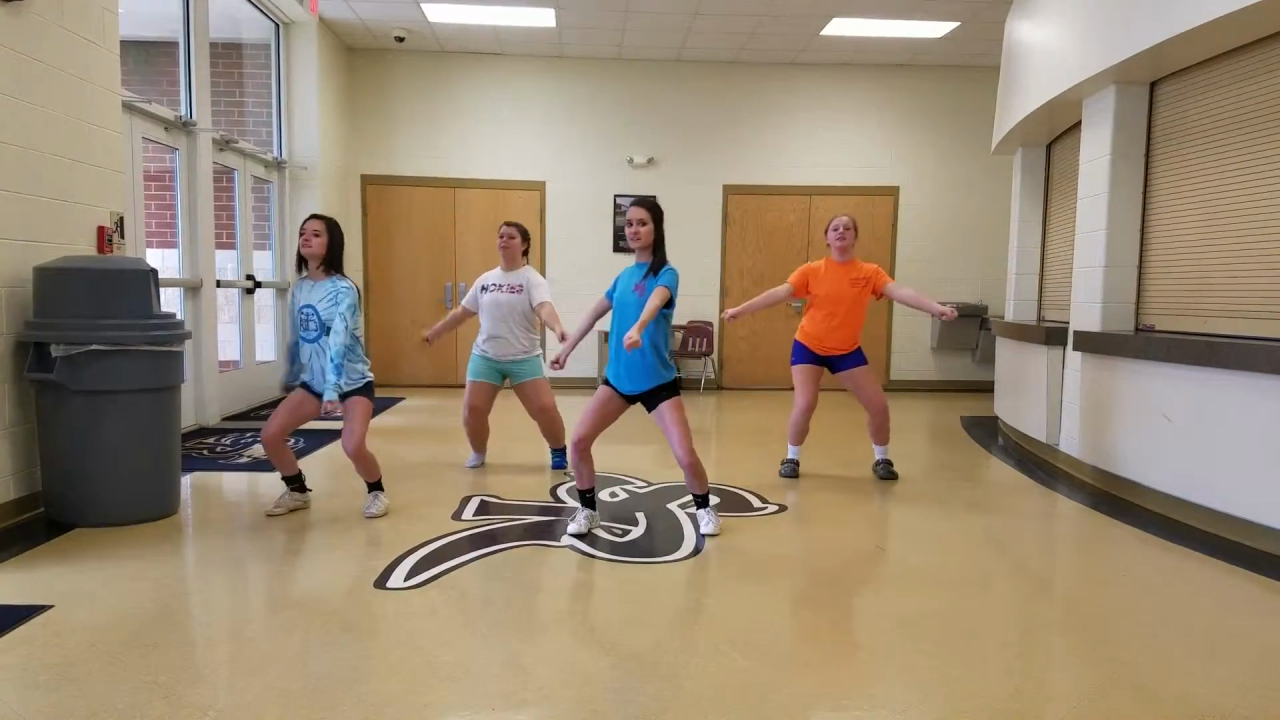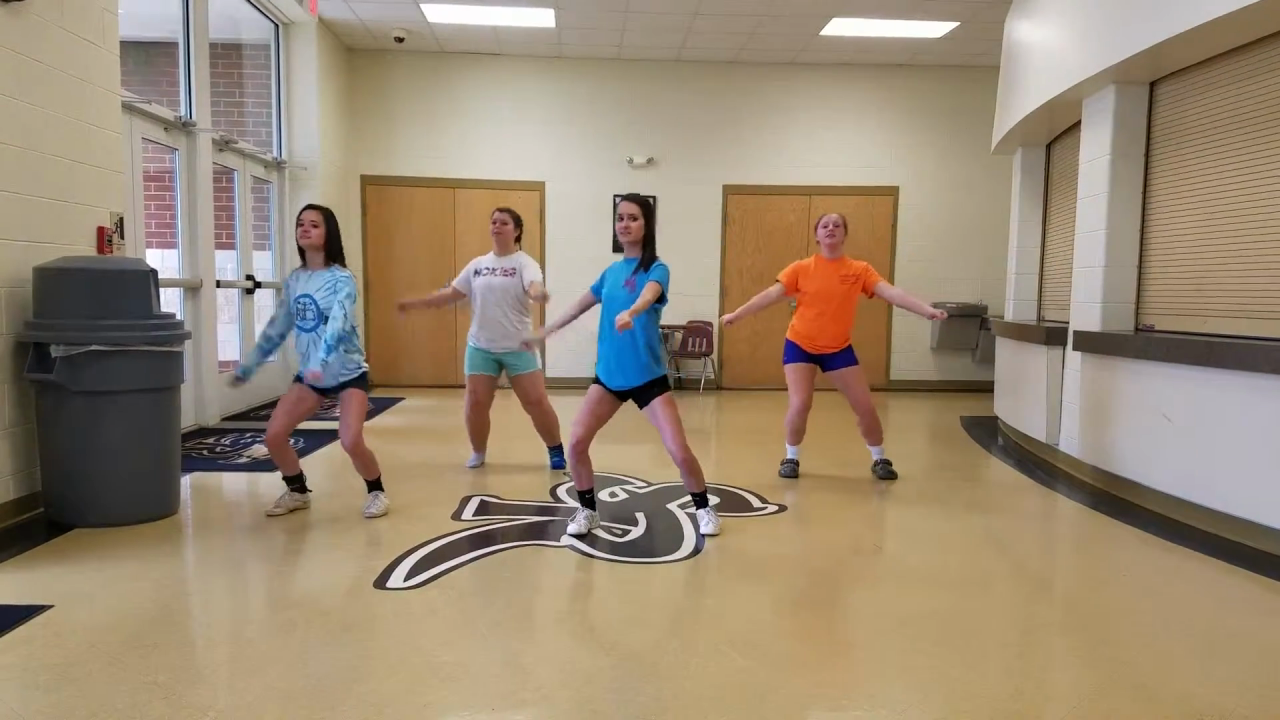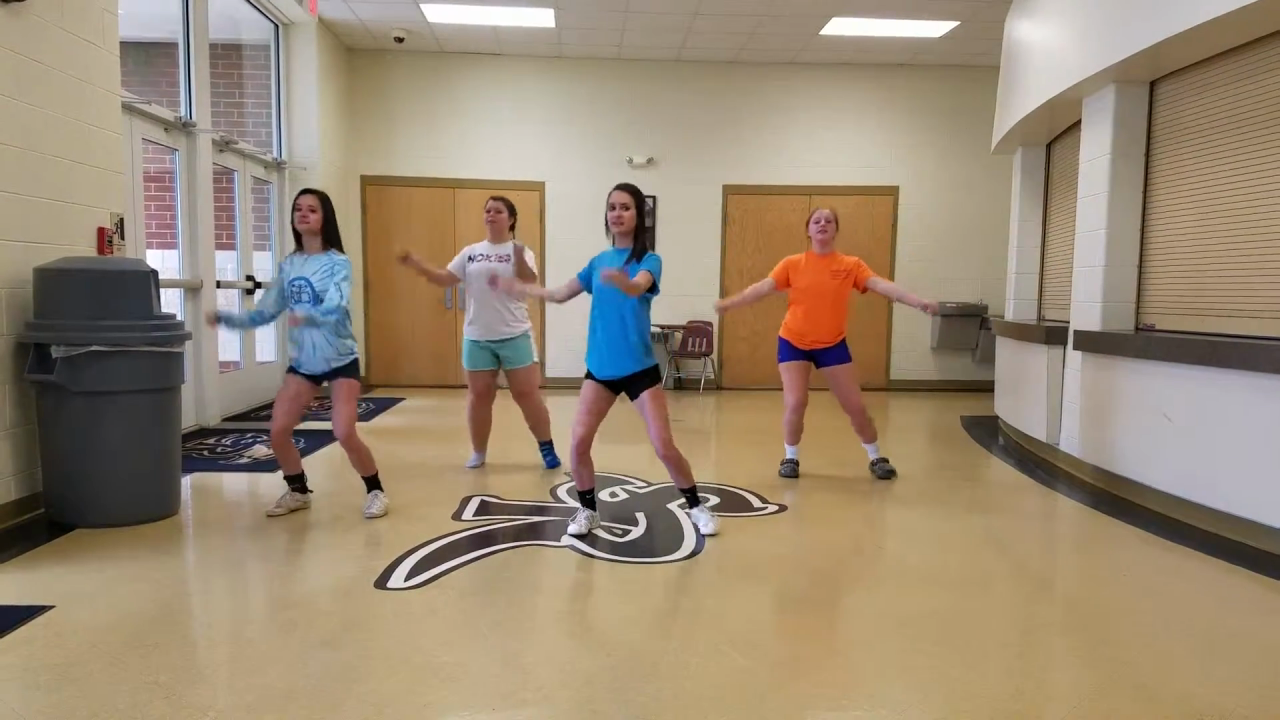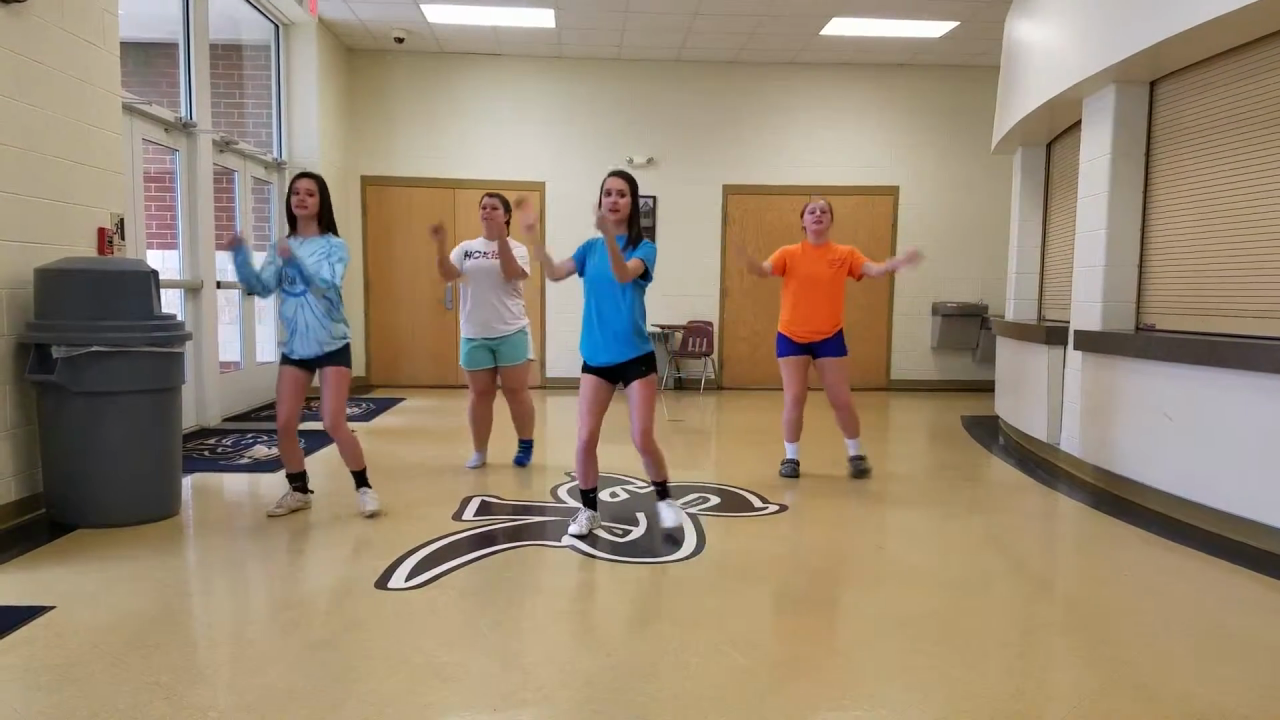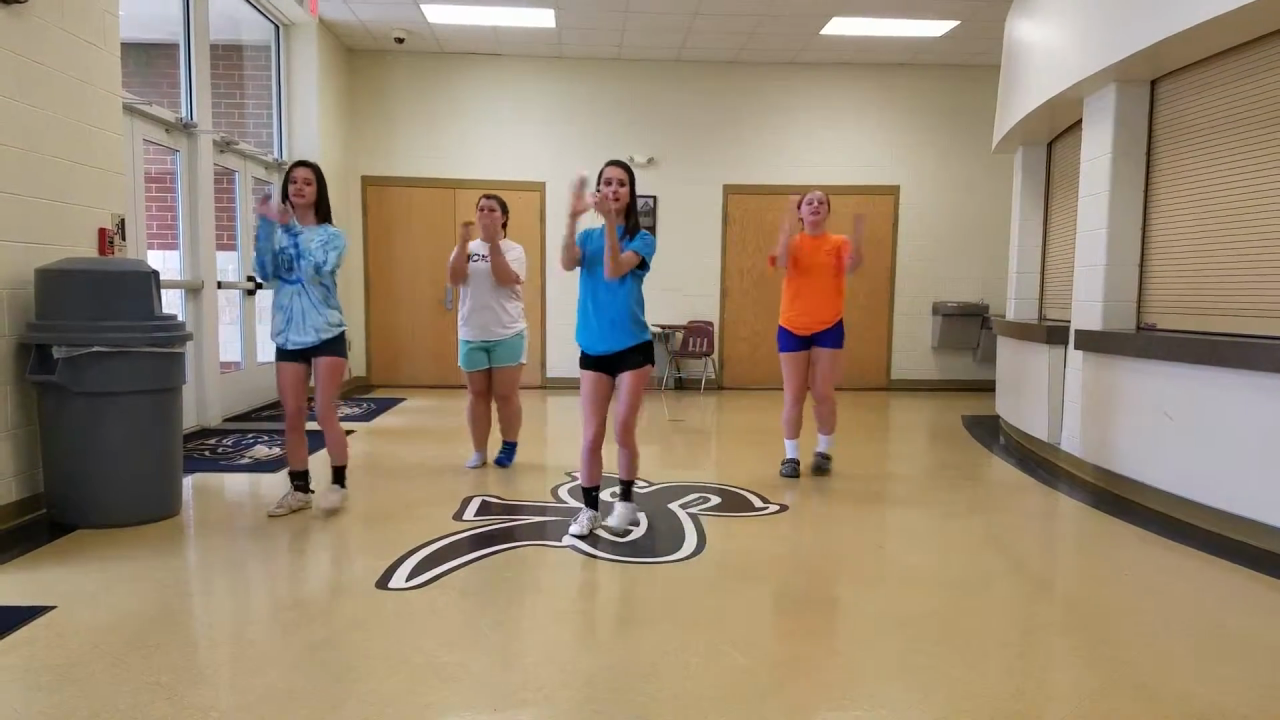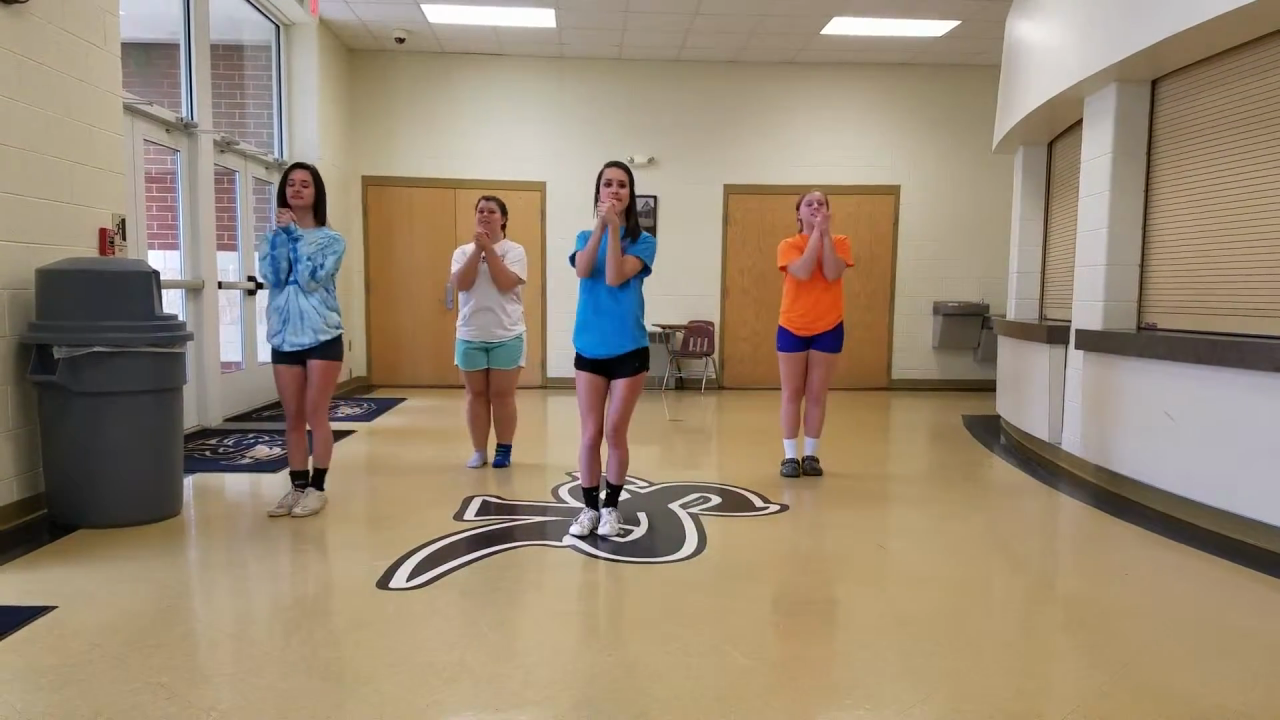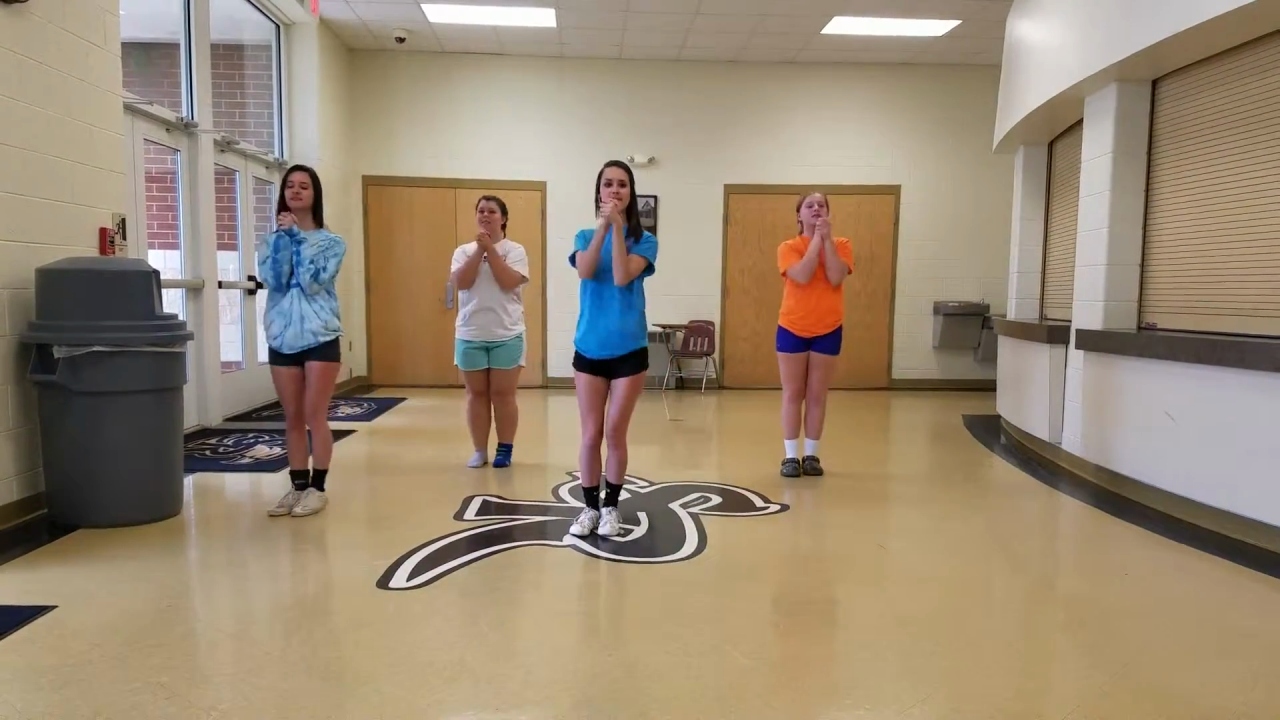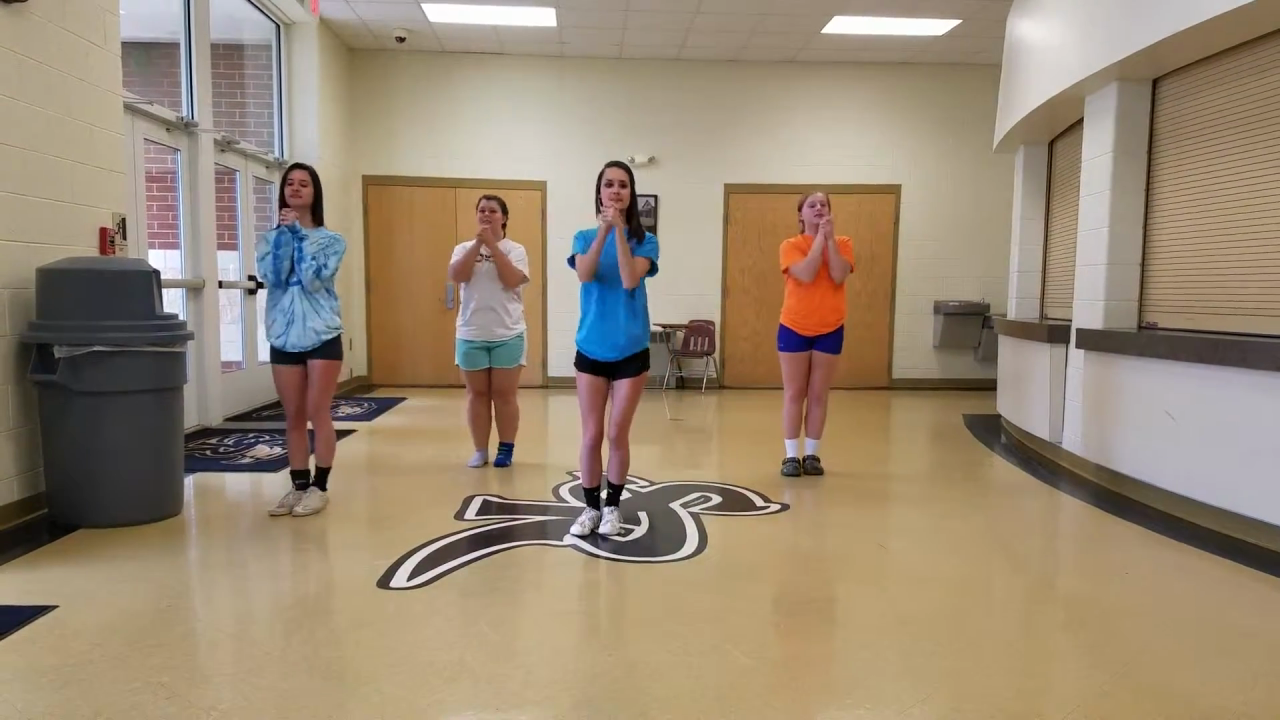
dt=0.1s
person 1, frame 1
left shoulder: (666, 274)
right shoulder: (624, 276)
left elbow: (654, 305)
right elbow: (594, 314)
left wrist: (637, 328)
right wrist: (567, 349)
left hip: (658, 381)
right hip: (617, 378)
left knee: (686, 456)
right knee: (578, 441)
left ankle: (703, 509)
right ankle: (587, 509)
person 1, frame 2
left shoulder: (657, 270)
right shoulder: (611, 272)
left elbow: (648, 298)
right elbow: (579, 306)
left wrist: (630, 313)
right wrist: (544, 332)
left hip: (649, 377)
right hip: (608, 376)
left knee: (681, 452)
right knee: (576, 442)
left ankle: (703, 508)
right ankle: (588, 510)
person 1, frame 3
left shoulder: (649, 261)
right shoulder: (598, 260)
left elbow: (635, 290)
right elbow: (561, 294)
left wrist: (619, 280)
right wrist: (519, 288)
left hip: (641, 368)
right hip: (600, 367)
left knee: (664, 447)
right knee: (579, 441)
left ankle: (695, 506)
right ankle: (588, 509)
person 1, frame 4
left shoulder: (644, 248)
right shoulder: (591, 247)
left elbow: (623, 274)
right elbow: (555, 274)
left wrist: (608, 236)
right wrist: (534, 233)
left hip: (636, 356)
right hip: (596, 358)
left knee: (642, 439)
right knee: (585, 439)
left ankle: (664, 499)
right ankle: (589, 509)
person 1, frame 5
left shoulder: (642, 238)
right shoulder: (587, 236)
left elbow: (612, 271)
right elbow: (567, 264)
left wrist: (610, 221)
right wrist: (572, 217)
left hip: (633, 345)
right hip: (593, 347)
left knee: (623, 430)
right knee: (592, 434)
left ankle: (626, 502)
right ankle: (590, 507)
person 1, frame 6
left shoulder: (643, 241)
right shoulder: (586, 236)
left elbow: (614, 278)
right elbow: (582, 270)
left wrist: (614, 226)
right wrist: (600, 225)
left hip: (630, 349)
right hip: (590, 349)
left knee: (615, 434)
right knee: (591, 435)
left ankle: (611, 507)
right ankle: (591, 507)
person 1, frame 7
left shoulder: (644, 240)
right shoulder: (586, 236)
left elbow: (623, 278)
right elbow: (585, 272)
left wrist: (617, 226)
right wrist: (603, 225)
left hip: (630, 349)
right hip: (589, 348)
left knee: (615, 432)
right knee: (591, 435)
left ankle: (611, 505)
right ankle: (591, 507)
person 1, frame 8
left shoulder: (646, 240)
right shoulder: (584, 237)
left elbow: (630, 280)
right elbow: (584, 275)
left wrist: (619, 229)
right wrist: (603, 229)
left hip: (631, 350)
right hip: (591, 349)
left knee: (617, 435)
right knee: (592, 435)
left ankle: (613, 505)
right ankle: (592, 507)
person 2, frame 1
left shoulder: (343, 290)
right shoulder: (298, 289)
left elbow: (340, 341)
right elbow: (294, 339)
left wrist: (334, 391)
right wrist: (290, 378)
left hip: (354, 383)
right hip: (313, 382)
left knee: (353, 447)
right knee: (271, 436)
left ankle: (376, 491)
right ankle: (297, 490)
person 2, frame 2
left shoulder: (342, 279)
right shoulder: (293, 281)
left elbow: (339, 327)
right elbow: (276, 329)
left wrist: (321, 365)
right wrist: (247, 367)
left hip: (349, 375)
right hip: (308, 376)
left knee: (351, 442)
right knee: (274, 436)
left ankle: (376, 491)
right ankle: (297, 491)
person 2, frame 3
left shoulder: (339, 263)
right shoulder: (288, 264)
left elbow: (337, 308)
right elbow: (266, 311)
left wrist: (308, 316)
right wrist: (229, 319)
left hip: (341, 361)
right hip: (302, 363)
left knee: (345, 434)
right knee: (278, 431)
left ankle: (375, 490)
right ankle: (297, 490)
person 2, frame 4
left shoulder: (335, 247)
right shoulder: (281, 248)
left elbow: (325, 284)
right elbow: (259, 287)
left wrist: (294, 261)
right wrist: (240, 253)
left hip: (332, 347)
right hip: (294, 350)
left knee: (334, 424)
right knee: (284, 425)
left ankle: (364, 487)
right ankle: (299, 489)
person 2, frame 5
left shoulder: (332, 236)
right shoulder: (277, 234)
left elbow: (314, 273)
right elbow: (265, 273)
left wrist: (293, 229)
right wrist: (265, 226)
left hip: (326, 335)
right hip: (288, 337)
left knee: (325, 413)
right knee: (292, 417)
left ankle: (338, 484)
right ankle: (299, 488)
person 2, frame 6
left shoulder: (332, 240)
right shoulder: (275, 237)
left elbow: (311, 279)
right elbow: (274, 278)
left wrist: (293, 235)
right wrist: (279, 233)
left hip: (323, 338)
right hip: (284, 339)
left knee: (315, 416)
right knee: (293, 419)
left ankle: (317, 488)
right ankle: (299, 488)
person 2, frame 7
left shoulder: (332, 242)
right shoulder: (270, 241)
left elbow: (312, 283)
right elbow: (274, 283)
left wrist: (298, 238)
right wrist: (284, 238)
left hip: (321, 338)
right hip: (282, 340)
left knee: (314, 416)
right knee: (293, 418)
left ankle: (317, 487)
right ankle: (298, 487)
person 2, frame 8
left shoulder: (331, 240)
right shoulder: (269, 239)
left elbow: (313, 281)
right elbow: (273, 279)
left wrist: (299, 233)
right wrist: (284, 234)
left hip: (322, 337)
right hip: (283, 339)
left knee: (317, 415)
right knee: (294, 418)
left ankle: (319, 487)
right ankle: (299, 487)
person 3, frame 1
left shoulder: (870, 273)
right shoulder: (811, 271)
left elbow: (901, 292)
right elbow: (779, 293)
left wrist: (937, 308)
right wrist: (740, 309)
left hip: (848, 350)
right hip: (808, 347)
left knee: (878, 406)
right knee: (804, 405)
left ankle: (882, 459)
right ankle: (792, 458)
person 3, frame 2
left shoulder: (860, 270)
right shoulder: (801, 268)
left elbow: (891, 292)
right elbow: (772, 294)
left wrist: (928, 310)
right wrist: (736, 314)
left hip: (839, 349)
right hip: (800, 345)
left knee: (866, 407)
right knee: (799, 404)
left ankle: (880, 459)
right ankle: (791, 458)
person 3, frame 3
left shoulder: (851, 265)
right shoulder: (792, 264)
left elbow: (883, 286)
right elbow: (763, 288)
left wrist: (919, 301)
right wrist: (730, 303)
left hip: (833, 345)
right hip: (794, 343)
left knee: (856, 405)
right knee: (796, 403)
left ankle: (876, 457)
right ankle: (790, 458)
person 3, frame 4
left shoulder: (845, 254)
right shoulder: (788, 253)
left elbow: (874, 270)
right elbow: (764, 271)
left wrist: (899, 261)
right wrist: (751, 264)
left hip: (830, 336)
right hip: (791, 336)
left knee: (841, 400)
right knee: (794, 399)
left ankle: (856, 454)
right ankle: (791, 457)
person 3, frame 5
left shoulder: (839, 242)
right shoulder: (793, 242)
left elbow: (852, 267)
right elbow: (783, 263)
left wrist: (857, 234)
right wrist: (787, 226)
left hip: (829, 327)
right hip: (792, 328)
left knee: (824, 393)
right knee: (794, 394)
left ankle: (823, 452)
right ankle: (791, 456)
person 3, frame 6
left shoulder: (840, 242)
right shoulder: (790, 244)
left elbow: (833, 275)
right elbow: (802, 273)
left wrist: (825, 234)
right wrist: (815, 235)
left hip: (828, 329)
right hip: (792, 329)
left knee: (816, 395)
right knee: (791, 394)
left ankle: (810, 455)
right ankle: (790, 456)
person 3, frame 7
left shoulder: (841, 245)
right shoulder: (789, 247)
left elbow: (836, 278)
right elbow: (802, 277)
left wrist: (827, 240)
right wrist: (817, 239)
left hip: (828, 331)
right hip: (792, 330)
left knee: (816, 396)
right knee: (793, 394)
left ankle: (811, 455)
right ankle: (791, 456)
person 3, frame 8
left shoulder: (842, 243)
right shoulder: (791, 245)
left elbow: (839, 277)
right elbow: (805, 275)
left wrist: (829, 238)
right wrist: (820, 238)
left hip: (830, 330)
right hip: (794, 328)
left knee: (818, 396)
right knee: (794, 394)
left ankle: (811, 454)
right ankle: (792, 456)
person 4, frame 1
left shoulder: (532, 280)
right shoulder: (485, 279)
left elbow: (545, 309)
right elbow: (462, 311)
left wrist: (558, 329)
right wrist: (435, 332)
left hip: (523, 358)
right hip: (485, 356)
left knee: (544, 409)
right knee: (473, 409)
left ankle: (559, 452)
right ankle: (478, 452)
person 4, frame 2
left shoulder: (526, 263)
right shoulder: (477, 264)
left elbow: (535, 288)
right elbow: (450, 293)
left wrist: (540, 293)
right wrist: (417, 302)
left hip: (518, 348)
right hip: (480, 347)
left knee: (537, 402)
right knee: (475, 404)
left ankle: (556, 450)
right ankle: (478, 452)
person 4, frame 3
left shoulder: (519, 251)
right shoulder: (471, 252)
left elbow: (528, 277)
right elbow: (444, 279)
left wrist: (519, 255)
right wrist: (417, 265)
left hip: (514, 335)
right hip: (478, 336)
left knee: (528, 394)
right knee: (479, 396)
left ankle: (547, 447)
right ankle: (479, 452)
person 4, frame 4
left shoulder: (515, 247)
right shoulder: (466, 248)
left elbow: (513, 274)
right elbow: (447, 274)
left wrist: (502, 240)
right wrist: (441, 243)
left hip: (511, 332)
right hip: (474, 334)
left knee: (516, 392)
right knee: (480, 395)
left ankle: (525, 446)
right ankle: (480, 452)
person 4, frame 5
left shoulder: (514, 249)
right shoulder: (464, 249)
left elbow: (506, 280)
right elbow: (455, 279)
left wrist: (494, 243)
right wrist: (463, 243)
left hip: (508, 334)
right hip: (472, 335)
left knee: (505, 395)
right knee: (478, 394)
left ankle: (508, 447)
right ankle: (479, 452)
person 4, frame 6
left shoulder: (514, 250)
right shoulder: (464, 251)
left elbow: (506, 283)
right elbow: (460, 283)
left wrist: (490, 248)
right wrist: (477, 249)
left hip: (507, 336)
right hip: (470, 336)
left knee: (502, 396)
right knee: (476, 395)
left ankle: (503, 450)
right ankle: (479, 452)
person 4, frame 7
left shoulder: (515, 250)
right shoulder: (464, 251)
left elbow: (510, 282)
right elbow: (460, 282)
left wrist: (491, 249)
right wrist: (479, 250)
left hip: (507, 335)
right hip: (470, 335)
left knee: (503, 395)
right knee: (477, 394)
left ankle: (505, 449)
right ankle: (480, 451)
person 4, frame 8
left shoulder: (515, 250)
right shoulder: (464, 248)
left elbow: (513, 281)
right elbow: (457, 276)
left wrist: (493, 247)
right wrist: (477, 245)
left hip: (508, 334)
right hip: (471, 334)
left knee: (504, 395)
right knee: (477, 394)
left ankle: (506, 448)
right ankle: (480, 451)
